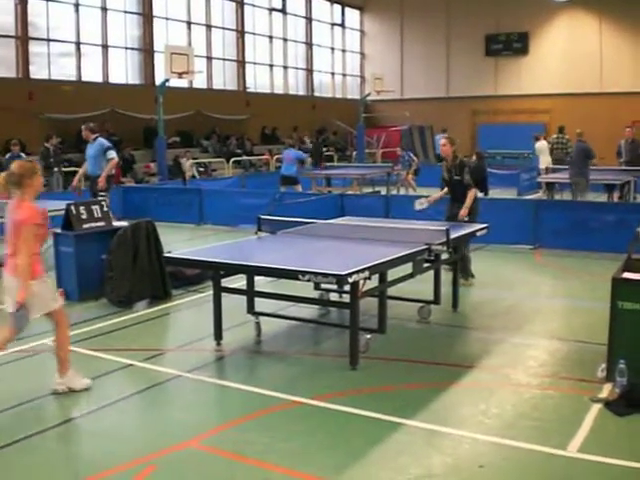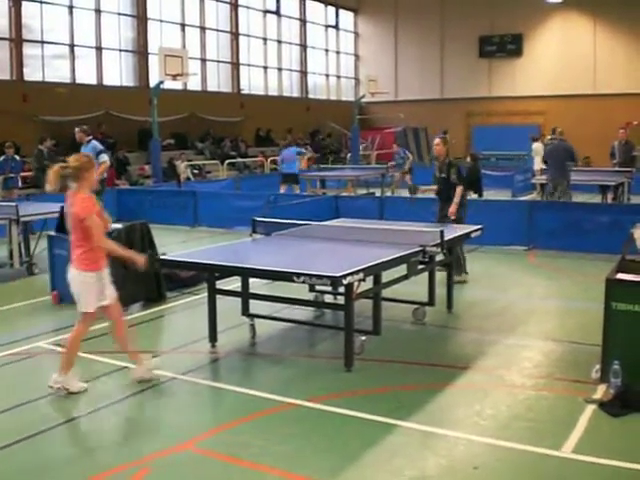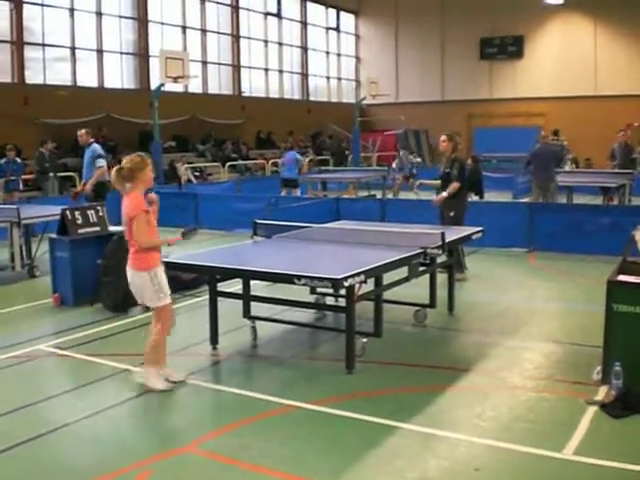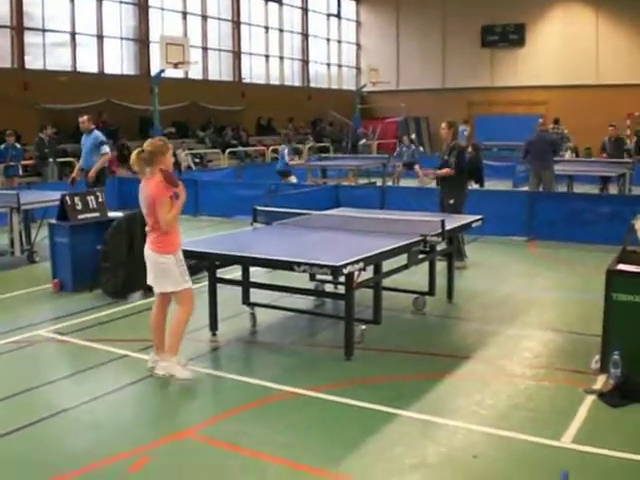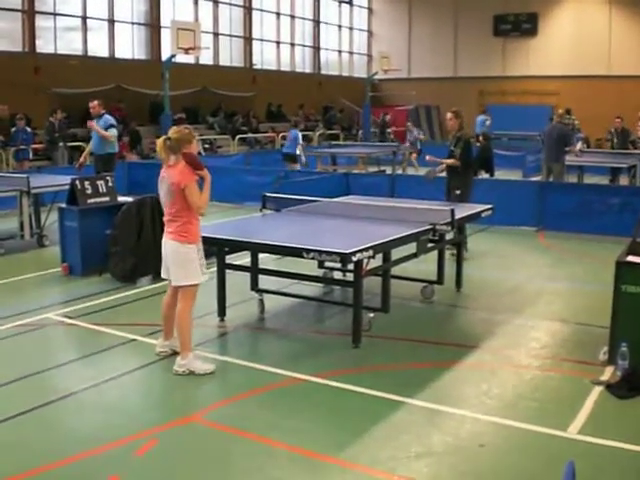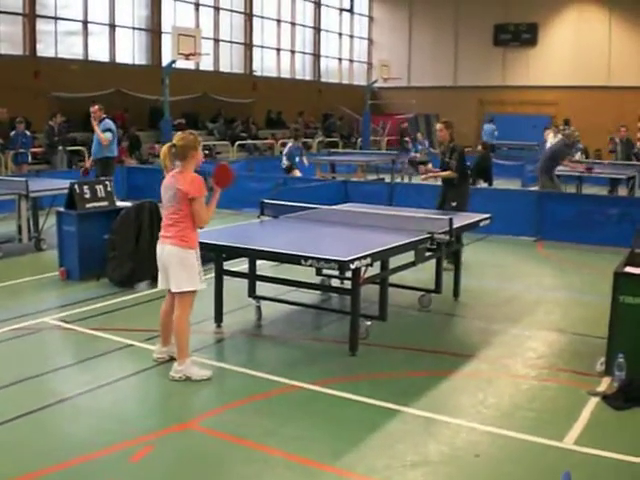
dt=0.4s
person 1, frame 1
right shoulder: (28, 210)
right elbow: (24, 252)
left wrist: (42, 226)
right wrist: (23, 289)
right hip: (29, 276)
right knee: (62, 321)
right ankle: (64, 377)
person 1, frame 2
left shoulder: (77, 199)
right shoulder: (84, 202)
left elbow: (103, 228)
right elbow: (101, 242)
left wrist: (99, 211)
right wrist: (133, 256)
left hip: (94, 269)
right hip: (88, 271)
left knee: (117, 317)
right knee: (85, 324)
left ankle: (139, 365)
right ankle: (63, 376)
person 1, frame 3
left shoulder: (133, 198)
right shoulder: (137, 201)
right elbow: (142, 241)
left wrist: (153, 207)
right wrist: (168, 240)
left hip: (147, 266)
right hip: (145, 268)
left knee: (161, 317)
right knee: (165, 319)
left ankle: (159, 369)
right ankle: (148, 370)
person 1, frame 4
left shoulder: (148, 182)
right shoulder: (160, 186)
right elbow: (166, 223)
left wrist: (174, 194)
right wrist: (181, 198)
left hip: (154, 249)
right hip: (166, 252)
left knee: (162, 303)
right knee: (185, 305)
left ankle: (158, 356)
right ankle: (168, 362)
person 1, frame 5
left shoulder: (166, 171)
right shoulder: (185, 172)
right elbow: (200, 208)
right wrist: (207, 180)
left hip: (170, 238)
right hip: (186, 241)
left knee: (173, 293)
right knee: (186, 300)
left ankle: (166, 342)
right ankle: (185, 359)
person 1, frame 6
left shoulder: (169, 178)
right shoulder: (194, 181)
right elbow: (201, 222)
right wrist: (215, 195)
left hip: (165, 244)
right hip: (183, 248)
left knee: (171, 300)
right knee: (184, 307)
left ankle: (163, 348)
right ankle: (182, 365)
person 2, frame 1
left shoulder: (463, 165)
right shoulder: (445, 166)
left elbow: (472, 188)
left wrist: (466, 208)
right wrist: (436, 197)
left hip: (465, 206)
right hip: (454, 205)
left ankle: (467, 276)
right ankle: (456, 263)
person 2, frame 2
left shoulder: (452, 165)
right shoulder: (439, 165)
left elbow: (459, 186)
left wrist: (455, 204)
right wrist: (426, 188)
left hip: (453, 205)
right hip: (444, 204)
left ankle: (461, 273)
right ankle: (449, 264)
person 2, frame 3
left shoulder: (457, 161)
right shoulder: (445, 161)
left elbow: (457, 183)
left wrist: (443, 195)
left hip: (456, 203)
right hip: (446, 202)
left ankle: (461, 270)
right ankle: (451, 264)
person 2, frame 4
left shoulder: (457, 149)
right shoulder: (446, 148)
left elbow: (452, 170)
left wrist: (433, 173)
right wrist: (435, 175)
left hip: (455, 191)
right hip: (446, 189)
left ankle: (460, 258)
right ankle: (451, 253)
person 2, frame 5
left shoulder: (463, 139)
right shoulder: (454, 137)
left elbow: (457, 161)
left wrist: (436, 160)
right wrist: (443, 167)
left hip: (462, 180)
right hip: (453, 179)
left ankle: (460, 246)
person 2, frame 6
left shoulder: (456, 149)
right shoulder: (444, 149)
left elbow: (453, 172)
left wrist: (433, 174)
right wrist: (431, 170)
left hip: (458, 192)
left ankle: (451, 261)
right ankle: (448, 255)
